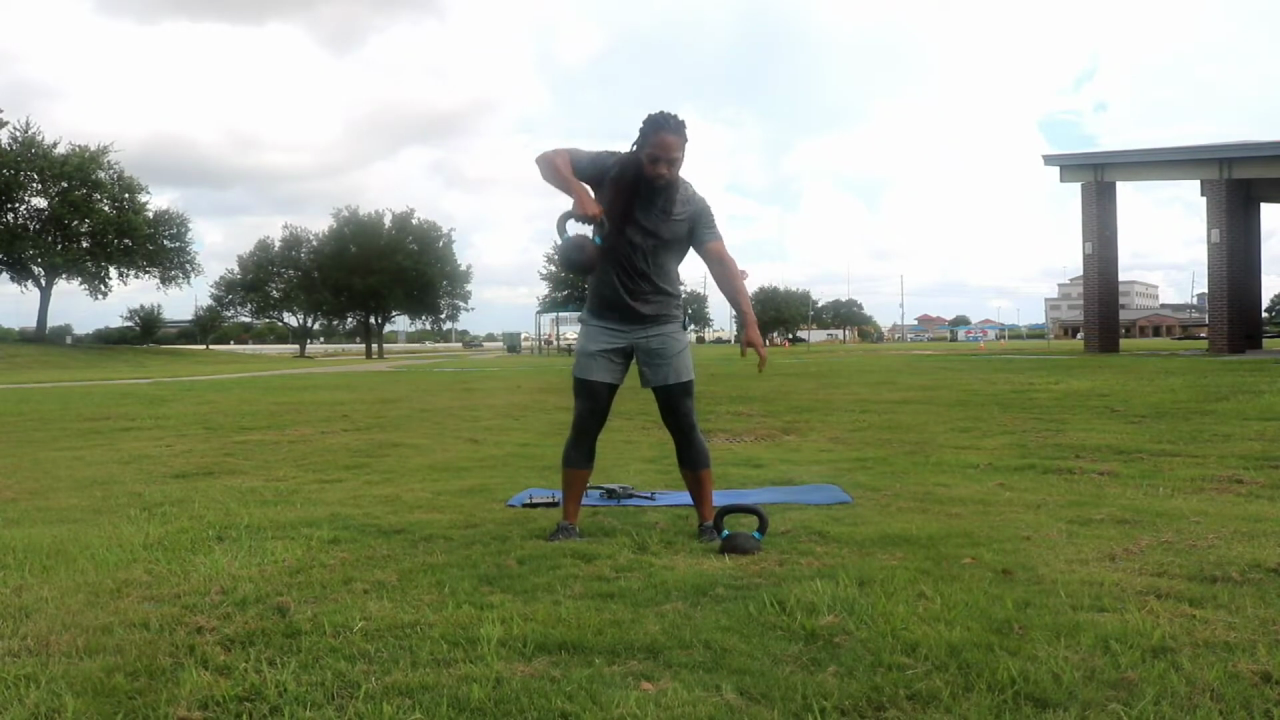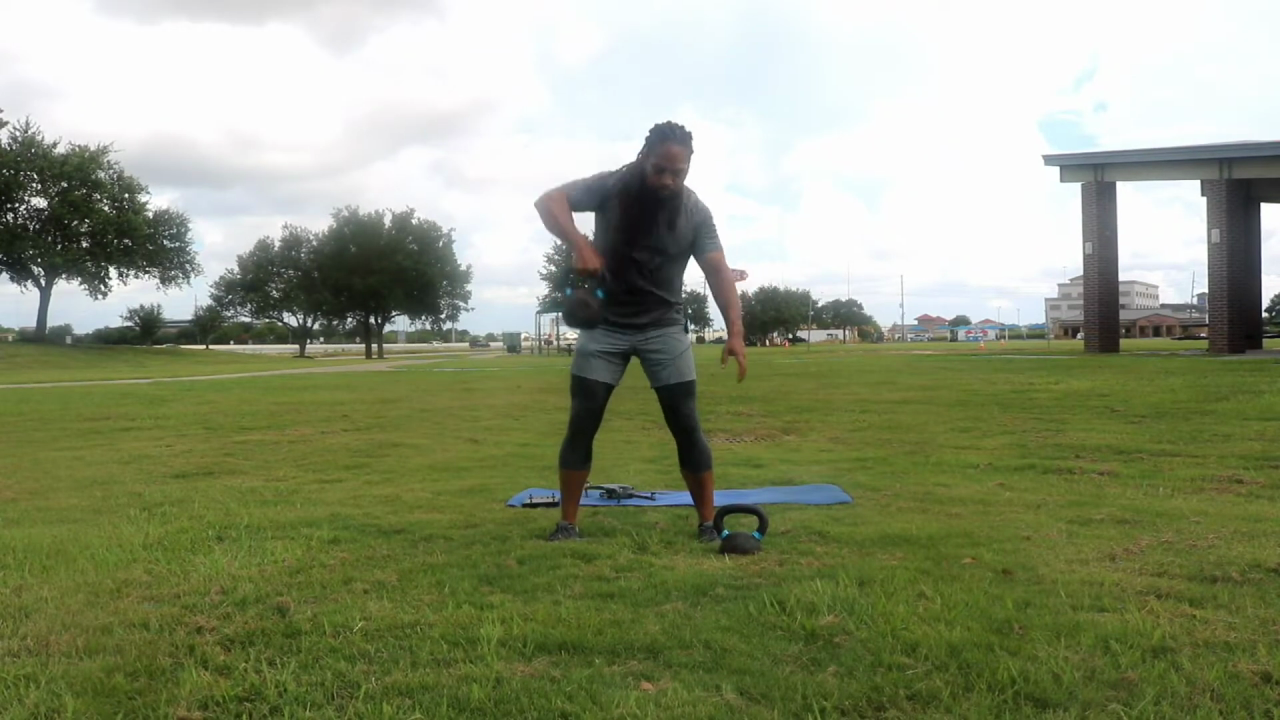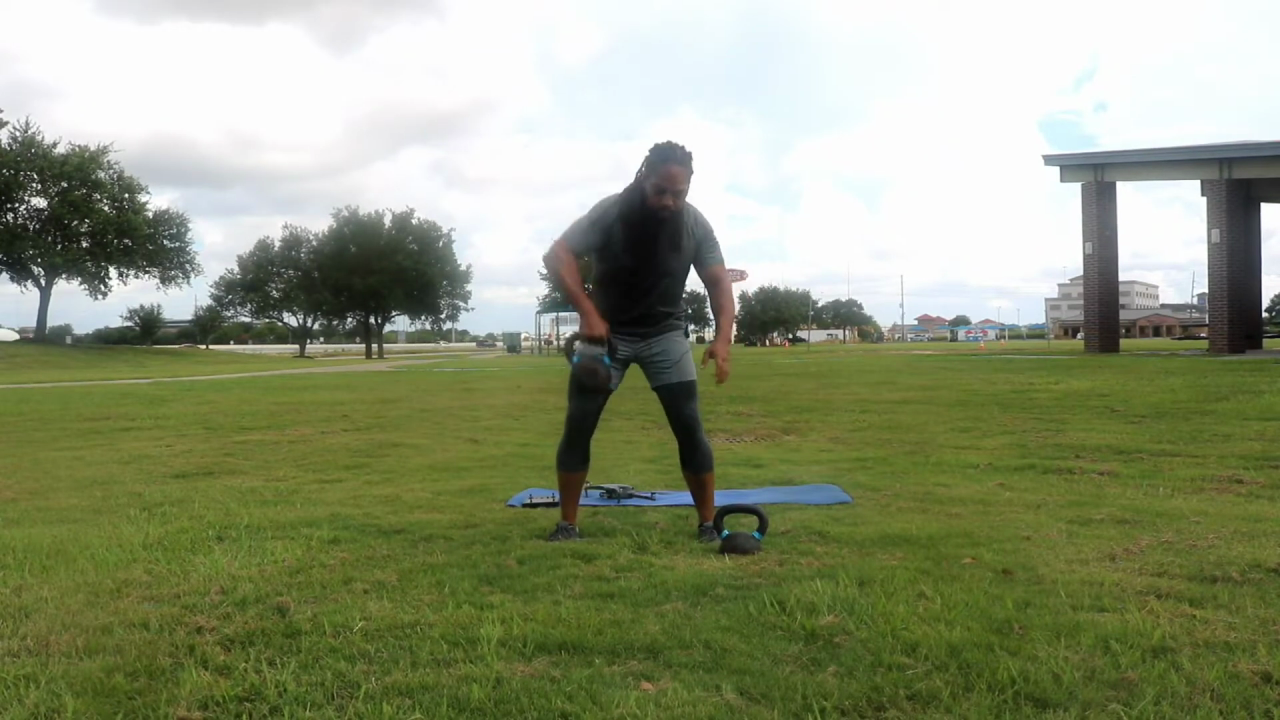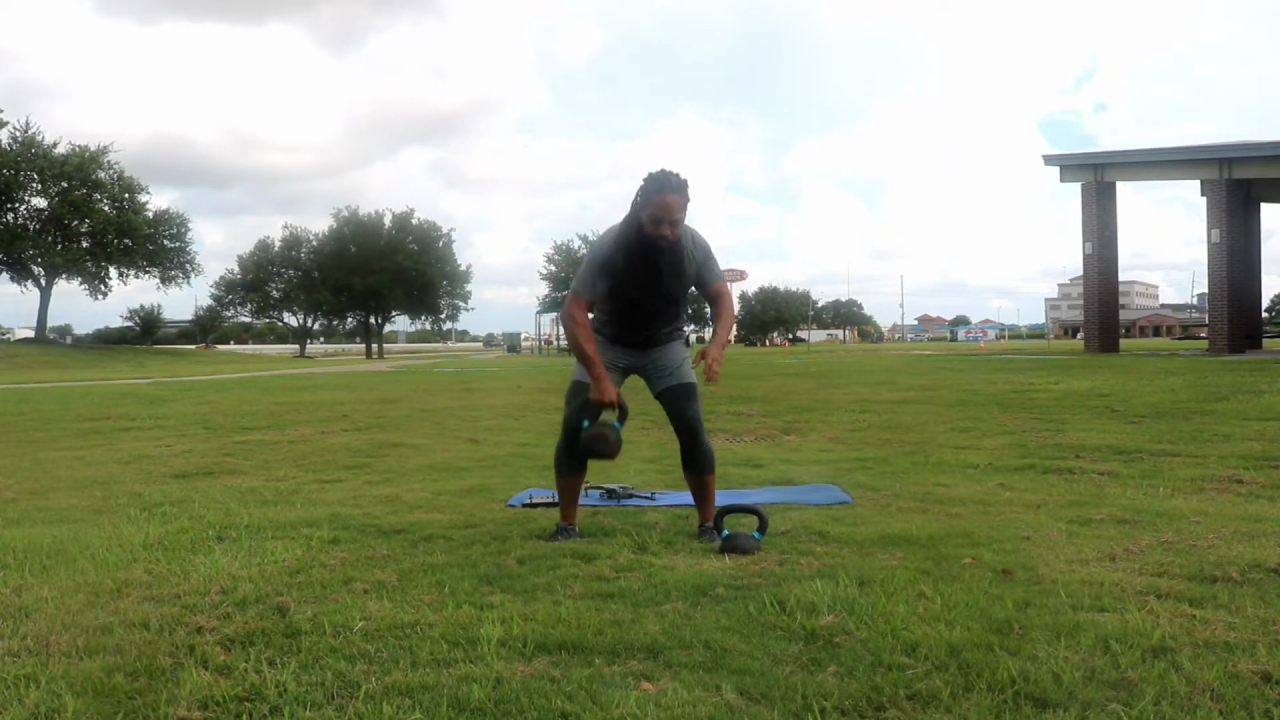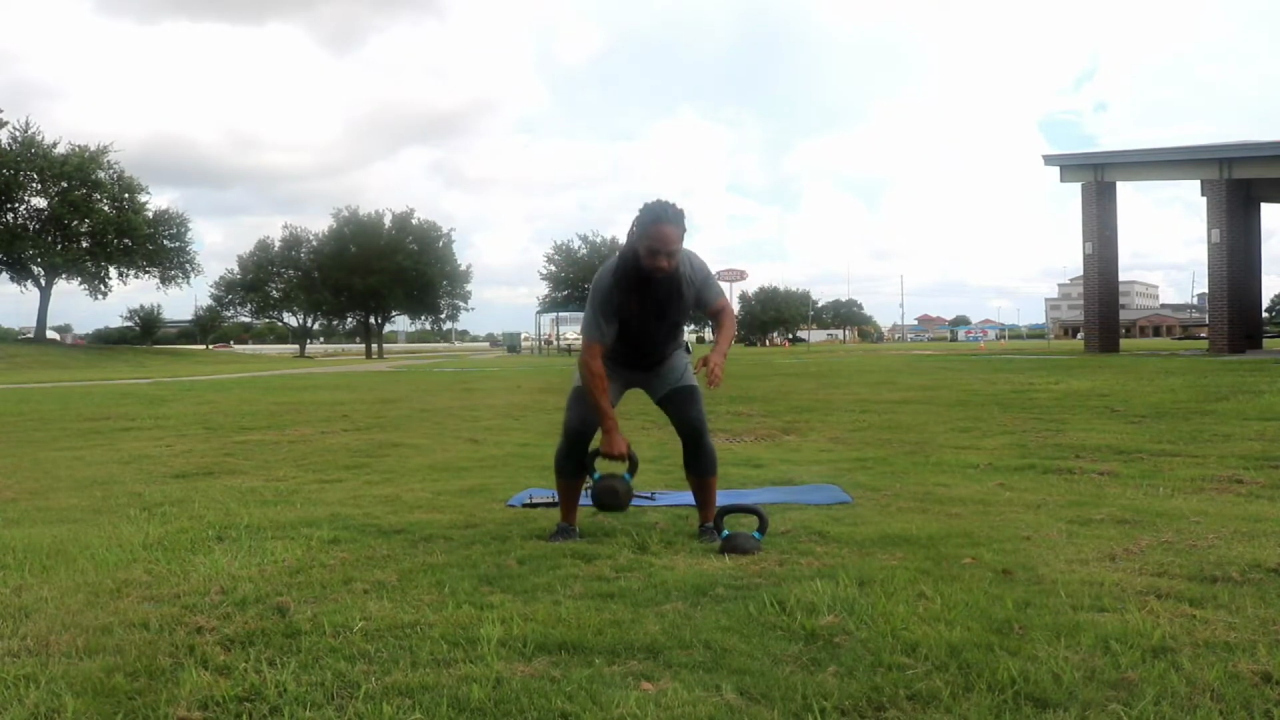
dt=0.1s
person 1, frame 1
left shoulder: (691, 203)
right shoulder: (612, 172)
left elbow: (721, 263)
right elbow: (548, 160)
left wrist: (749, 322)
right wrist: (578, 192)
left hip: (662, 325)
right hip: (605, 323)
left knee: (683, 425)
right knee: (585, 424)
left ankle: (708, 523)
right ankle: (568, 524)
person 1, frame 2
left shoulder: (695, 210)
right shoulder: (615, 186)
left elbow: (718, 271)
right elbow: (548, 202)
left wrist: (735, 332)
right wrist: (579, 243)
left hip: (664, 328)
right hip: (606, 325)
left knee: (686, 425)
right knee: (582, 424)
left ankle: (708, 523)
right ankle: (567, 523)
person 1, frame 3
left shoulder: (696, 225)
right shoulder: (613, 212)
left elbow: (718, 283)
right elbow: (557, 257)
left wrist: (722, 337)
right wrist: (587, 312)
left hip: (664, 333)
right hip: (607, 332)
left knee: (689, 425)
right knee: (578, 424)
left ankle: (708, 524)
right ankle: (567, 525)
person 1, frame 4
left shoulder: (695, 246)
right shoulder: (610, 247)
left elbow: (721, 298)
right elbow: (573, 310)
left wrist: (717, 343)
right wrist: (599, 377)
left hip: (666, 345)
right hip: (609, 343)
left knee: (691, 426)
right knee: (575, 425)
left ankle: (708, 524)
right ankle: (567, 523)
person 1, frame 5
left shoulder: (693, 269)
right shoulder: (610, 279)
left elbow: (723, 312)
right elbow: (591, 359)
left wrist: (719, 350)
right wrist: (611, 431)
left hip: (666, 357)
right hip: (612, 361)
left knee: (696, 427)
right knee: (576, 430)
left ankle: (708, 524)
right ankle: (567, 525)
